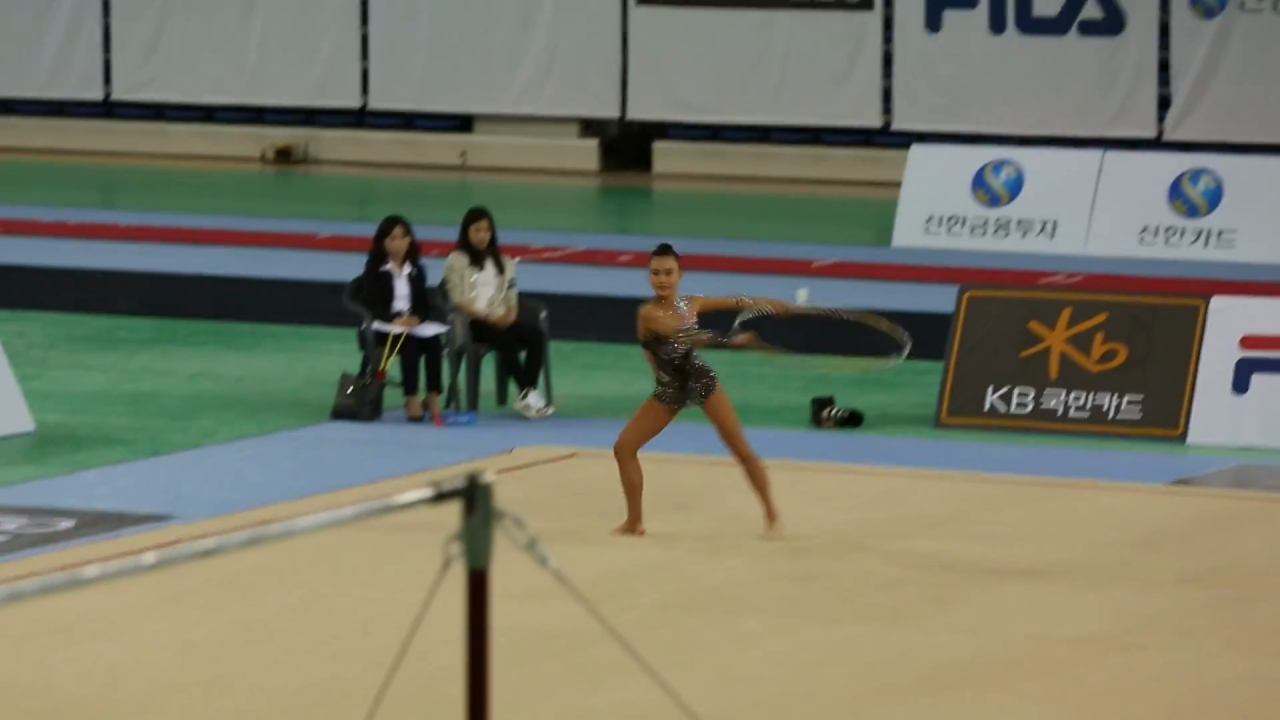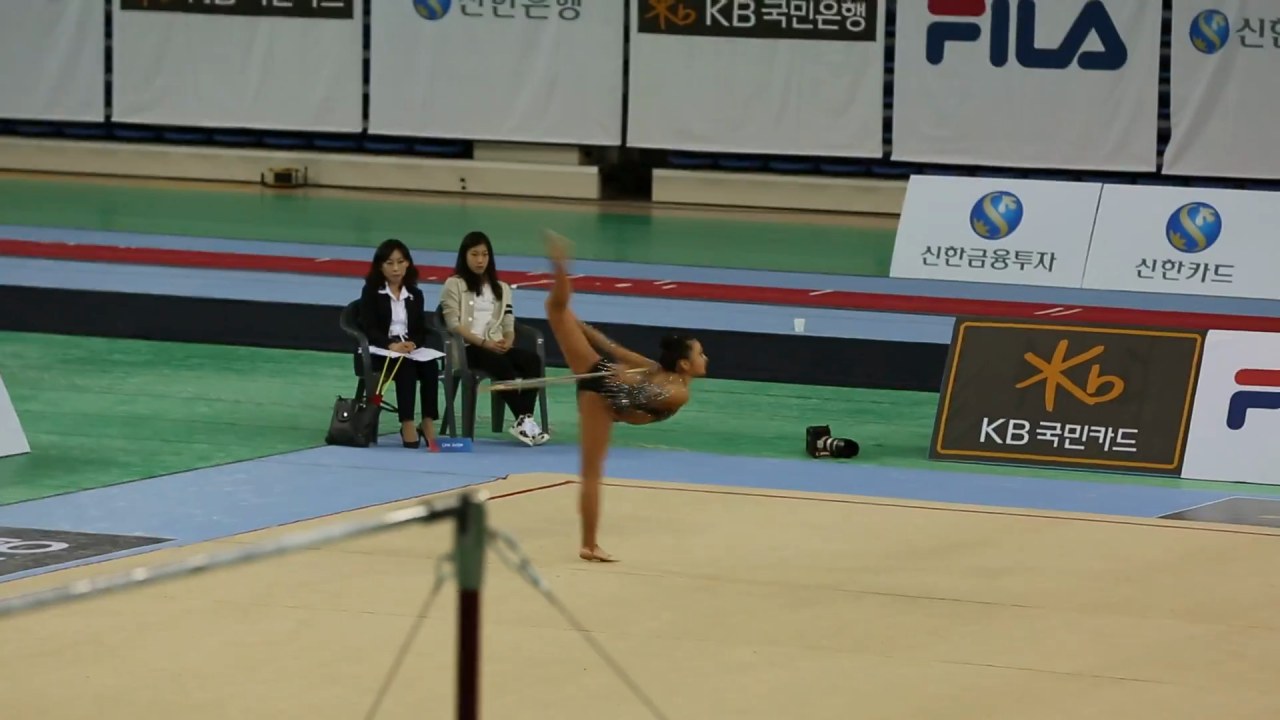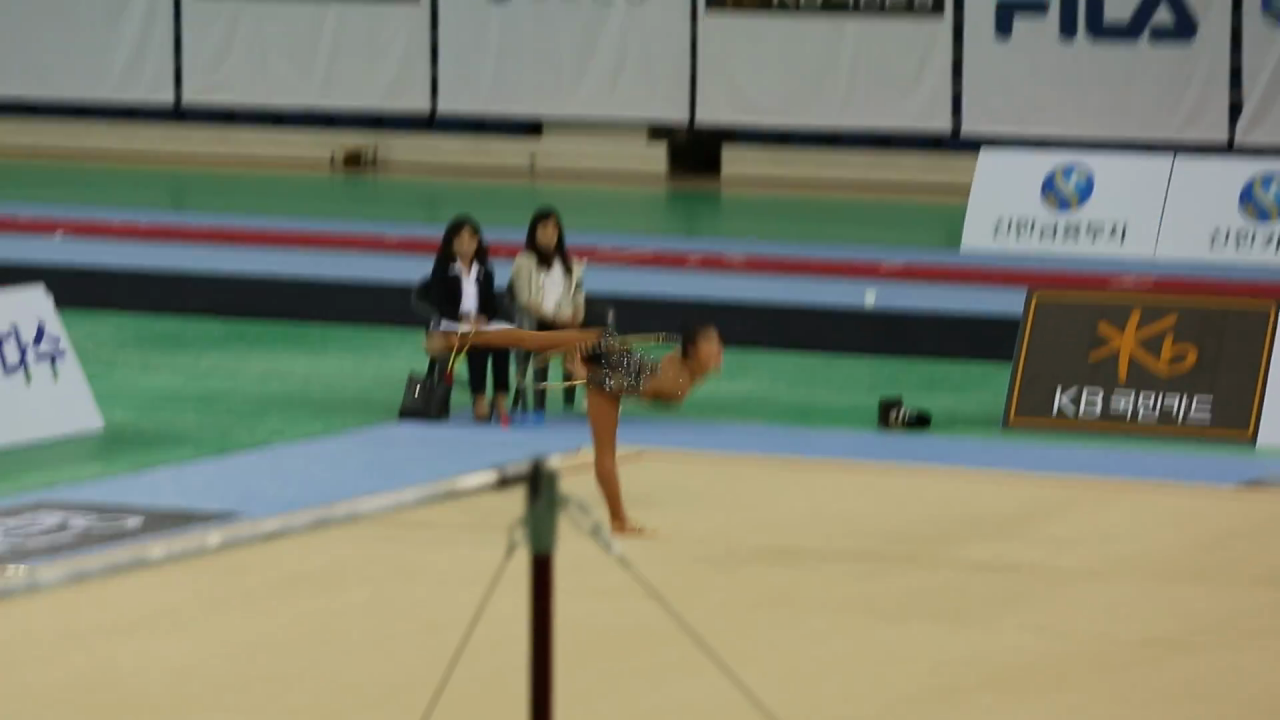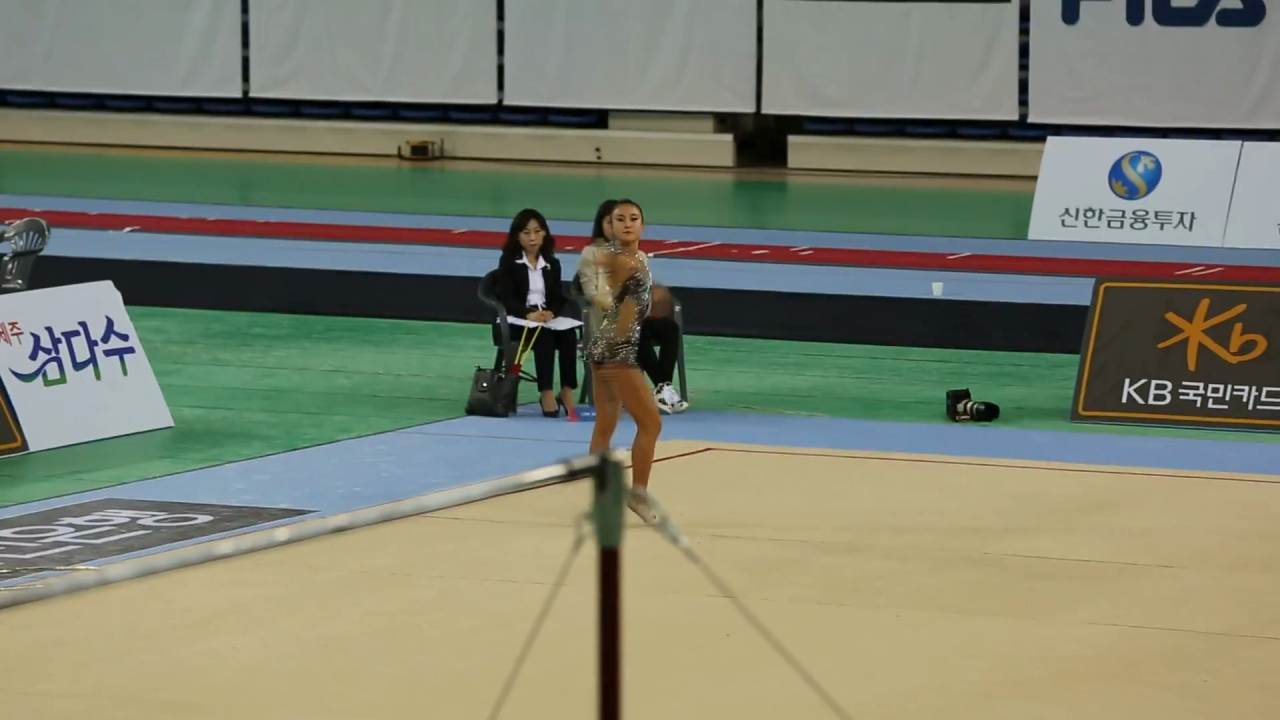
dt=1s
person 1, frame 1
left shoulder: (690, 304)
right shoulder: (648, 313)
left elbow: (730, 301)
right elbow: (681, 335)
left wrist: (763, 302)
right wrist: (732, 338)
left hip: (701, 381)
right hip: (669, 391)
left knee: (742, 450)
right knee: (623, 447)
left ankle: (771, 515)
right ankle: (634, 520)
person 1, frame 2
left shoulder: (658, 371)
right shoulder: (679, 394)
left hip: (598, 376)
right hip: (603, 389)
left knee: (556, 311)
right knee: (591, 475)
person 1, frame 3
left shoulder: (686, 371)
right shoulder: (675, 383)
right elbow: (622, 384)
right wrist: (582, 369)
left hip: (608, 370)
right hip: (598, 361)
person 1, frame 4
left shoulder: (636, 259)
right shoulder: (620, 259)
right elbow: (609, 254)
right wrist: (606, 255)
left hip: (606, 349)
right hip: (616, 352)
left knee: (604, 428)
right knee: (650, 423)
right ankle: (638, 492)
person 2, frame 1
left shoulder: (503, 262)
right shoulder: (456, 260)
left elbow: (511, 298)
right elbow: (457, 300)
left wrist: (510, 314)
right wrist: (487, 316)
left hip: (501, 321)
right hip: (472, 322)
left knee: (536, 334)
right knee: (506, 339)
left ankle: (530, 391)
right ankle: (526, 393)
person 2, frame 2
left shoulder: (502, 288)
right shoulder: (454, 285)
left elbow: (509, 325)
right elbow: (453, 324)
left wrist: (507, 341)
right wrist: (484, 342)
left hip: (497, 347)
right hip: (467, 347)
left knee: (533, 360)
right knee: (501, 365)
left ankle: (525, 418)
right ankle: (522, 420)
person 2, frame 3
left shoulder: (570, 264)
right shoulder: (525, 261)
left elbow: (578, 299)
right elbow: (523, 300)
left wrist: (577, 317)
right wrist: (552, 317)
left hip: (567, 323)
right hip: (538, 323)
person 2, frame 4
left shoulder: (638, 256)
right shoulder: (591, 254)
right elbow: (591, 294)
left knee: (670, 327)
right knee: (641, 332)
left ankle: (665, 385)
right ankle: (661, 386)
person 3, frame 1
left shoulder: (417, 270)
right shoulder: (373, 269)
left elbow: (424, 304)
right elbow: (370, 304)
left wrist: (415, 318)
right wrist: (394, 320)
left hip: (413, 324)
left knee: (433, 342)
right knee: (410, 344)
left ankle: (432, 397)
right ankle: (411, 398)
person 3, frame 2
left shoulder: (415, 294)
right shoulder: (371, 292)
left elbow: (421, 330)
right elbow: (368, 328)
left wrist: (413, 343)
right wrist: (391, 345)
left hip: (409, 348)
right hip: (379, 350)
left knee: (431, 365)
right knee: (406, 367)
left ankle: (428, 422)
right ankle: (407, 424)
person 3, frame 3
left shoulder: (484, 271)
right shoulder: (442, 269)
left elbow: (491, 305)
right elbow: (438, 304)
left wrist: (482, 319)
right wrist: (462, 321)
left hip: (479, 325)
right hip: (451, 327)
left ankle: (500, 397)
right ankle: (479, 398)
person 3, frame 4
left shoulder: (552, 264)
right shoulder: (508, 261)
left elbow: (559, 298)
right elbow: (506, 298)
left wrist: (551, 312)
right wrist: (528, 314)
left hip: (547, 318)
right hip: (517, 320)
left knee: (568, 334)
right knee: (544, 336)
left ankle: (567, 391)
right ankle: (546, 393)
